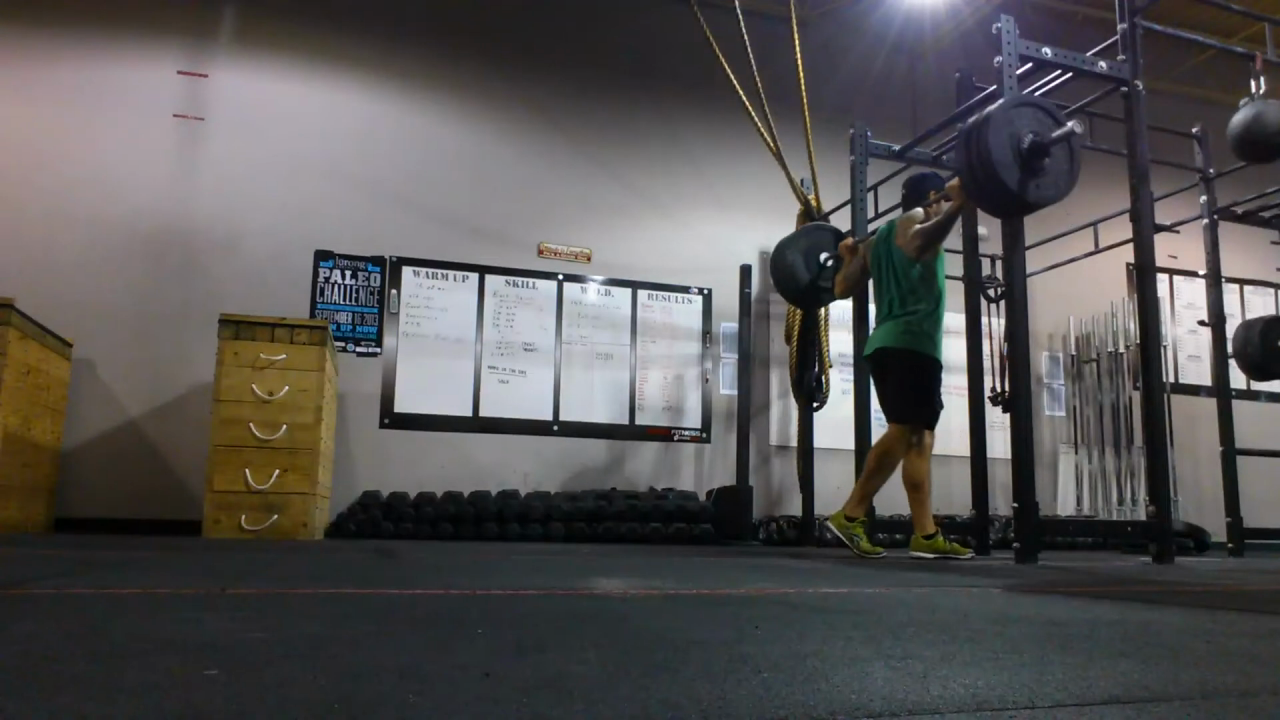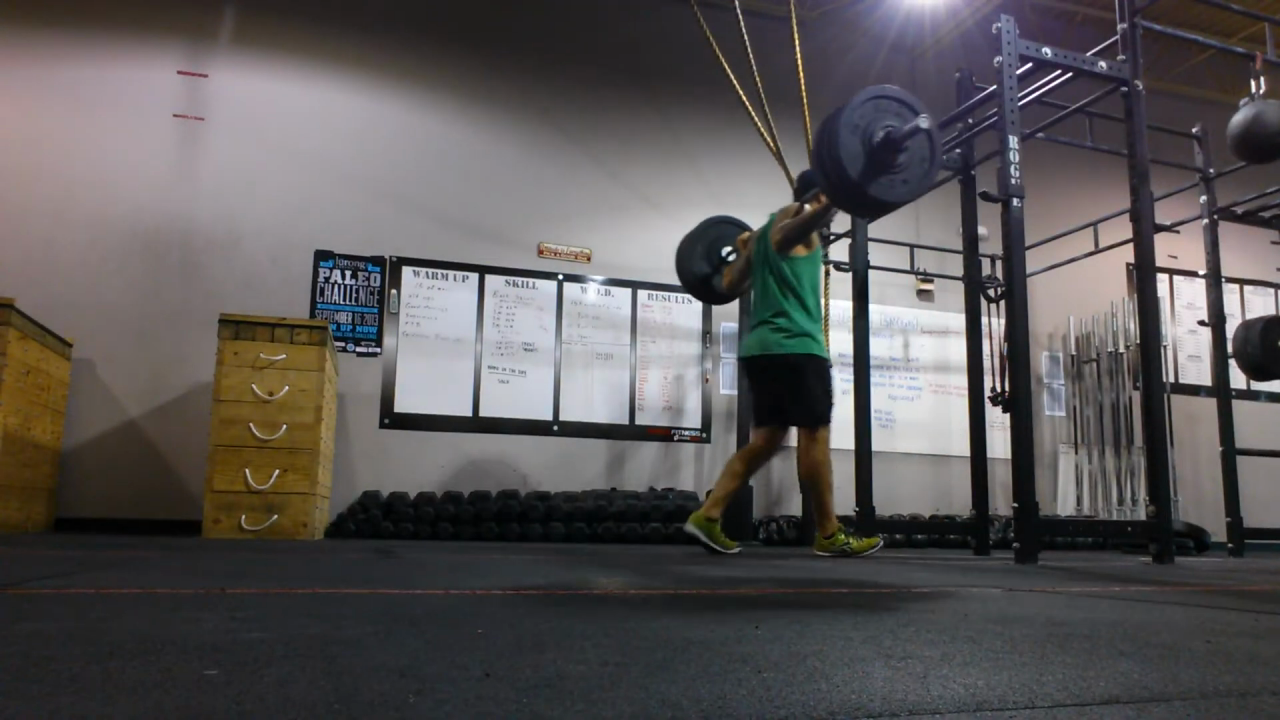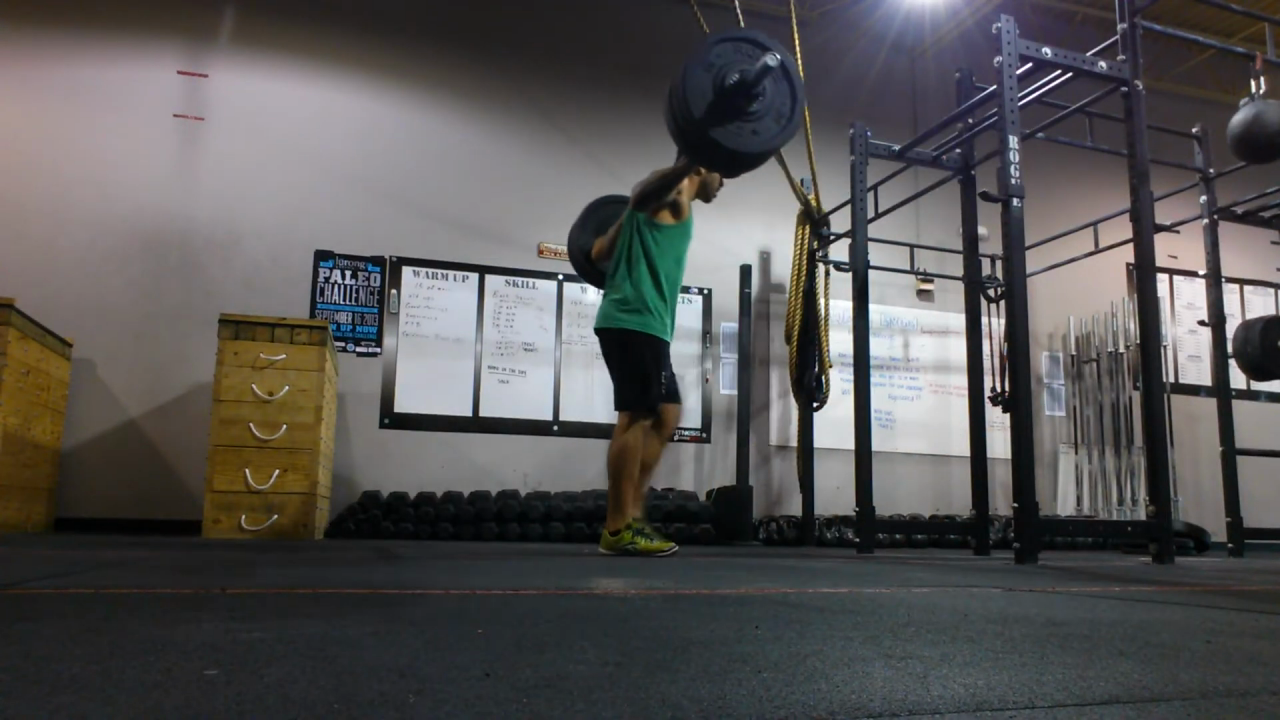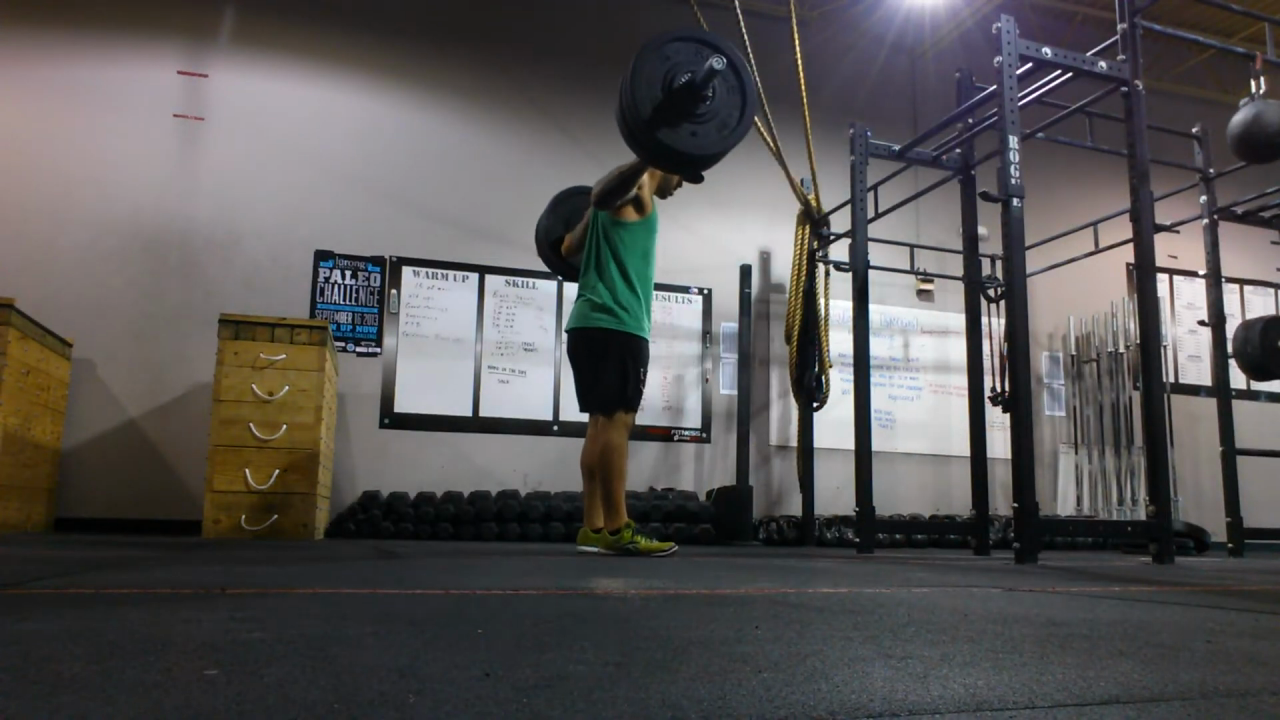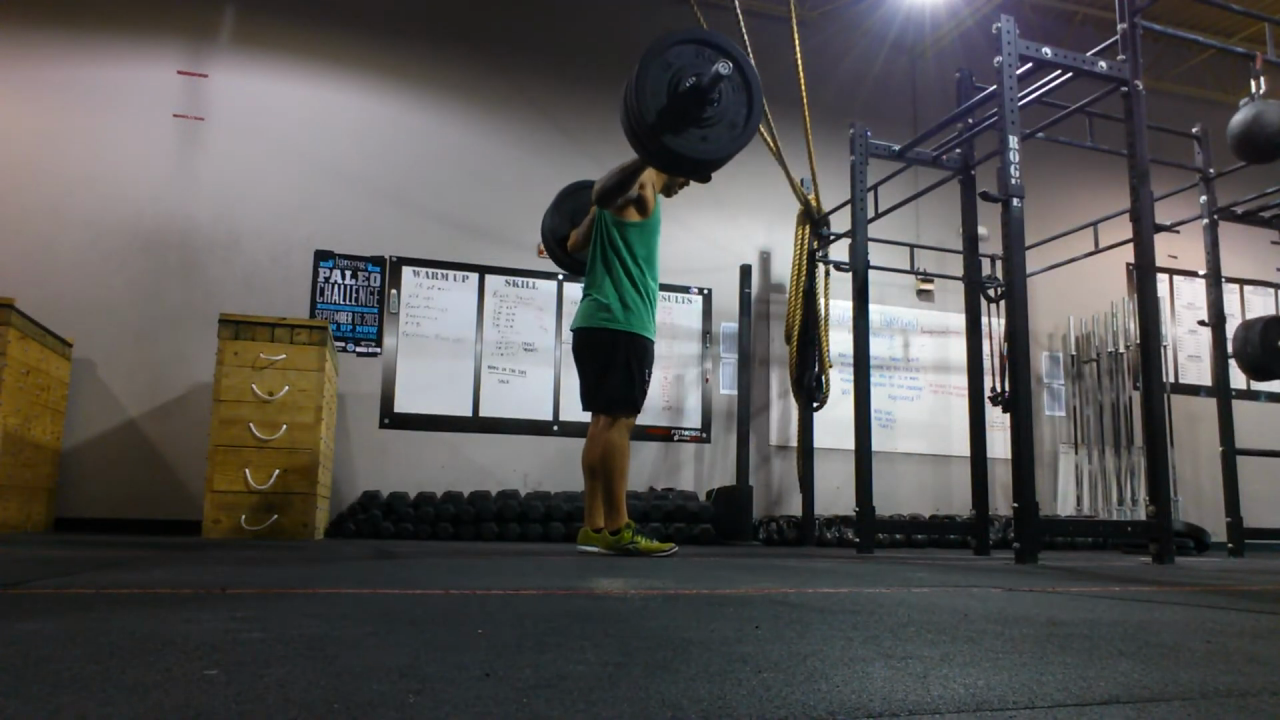
dt=1s
person 1, frame 1
left shoulder: (878, 238)
right shoulder: (916, 220)
left elbow: (843, 287)
right elbow: (919, 244)
left wrist: (850, 256)
right wrist: (958, 205)
left hip: (886, 345)
right hip: (911, 343)
left knee: (920, 438)
right knee: (904, 433)
left ankle: (926, 534)
right ankle: (850, 516)
person 1, frame 2
left shoulder: (765, 229)
right shoulder: (798, 213)
left elbow: (731, 283)
right elbow: (786, 235)
left wrist: (743, 252)
right wrist: (829, 205)
left hip: (762, 346)
right hip: (794, 344)
left knee: (766, 439)
right knee: (814, 436)
left ankle: (708, 516)
right ankle: (829, 534)
person 1, frame 3
left shoulder: (662, 201)
right shoulder: (673, 191)
left elbow: (600, 252)
right elbow: (641, 194)
left wrist: (619, 227)
right wrist: (690, 161)
left hip: (631, 322)
right hip: (638, 322)
left knee: (666, 416)
right knee: (636, 420)
left ankle: (630, 513)
right ankle: (618, 530)
person 1, frame 4
left shoulder: (622, 194)
right shoulder: (638, 184)
left elbow: (570, 248)
right elbow: (601, 194)
left wrist: (585, 220)
left hip: (594, 323)
right hip: (615, 324)
left knee: (603, 422)
right knee: (616, 421)
left ankle: (594, 528)
right ankle: (617, 530)
person 1, frame 5
left shoulder: (627, 191)
right shoulder: (641, 183)
left elbow: (575, 244)
right elbow: (602, 193)
left wrist: (594, 214)
left hip: (599, 322)
right hip: (620, 324)
left knee: (604, 422)
right knee: (617, 421)
left ankle: (595, 527)
right ankle: (617, 530)
